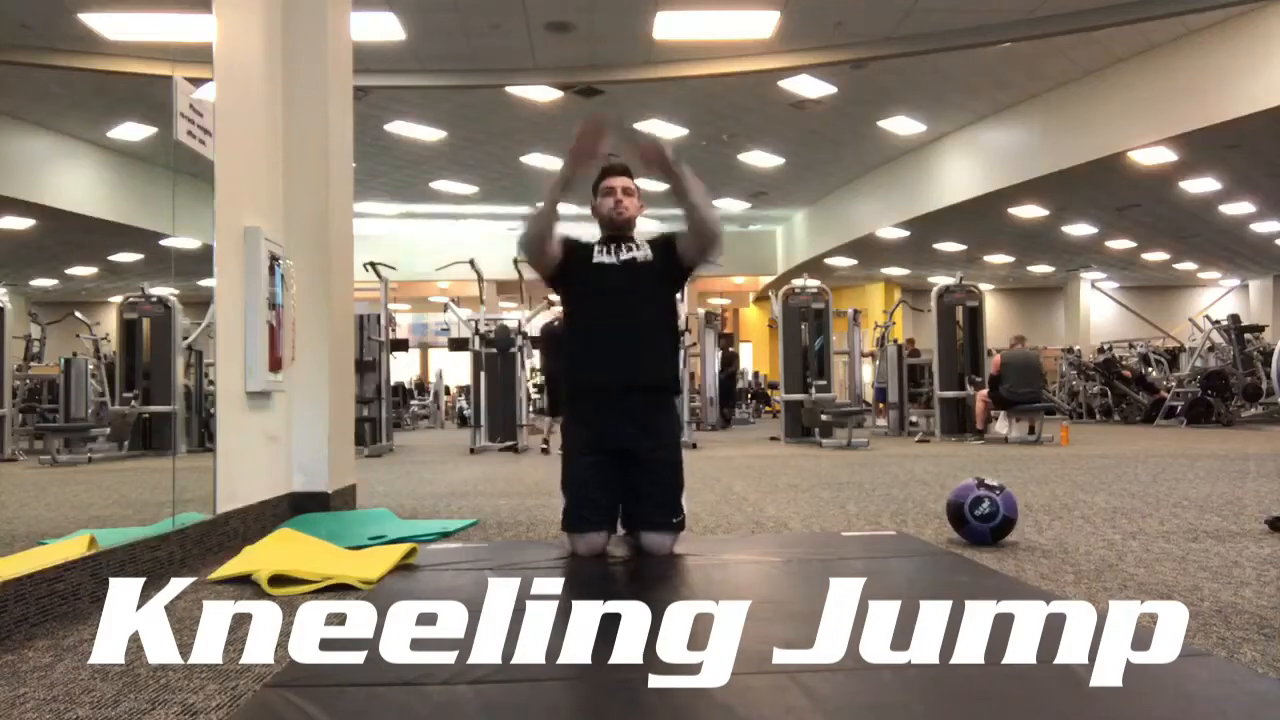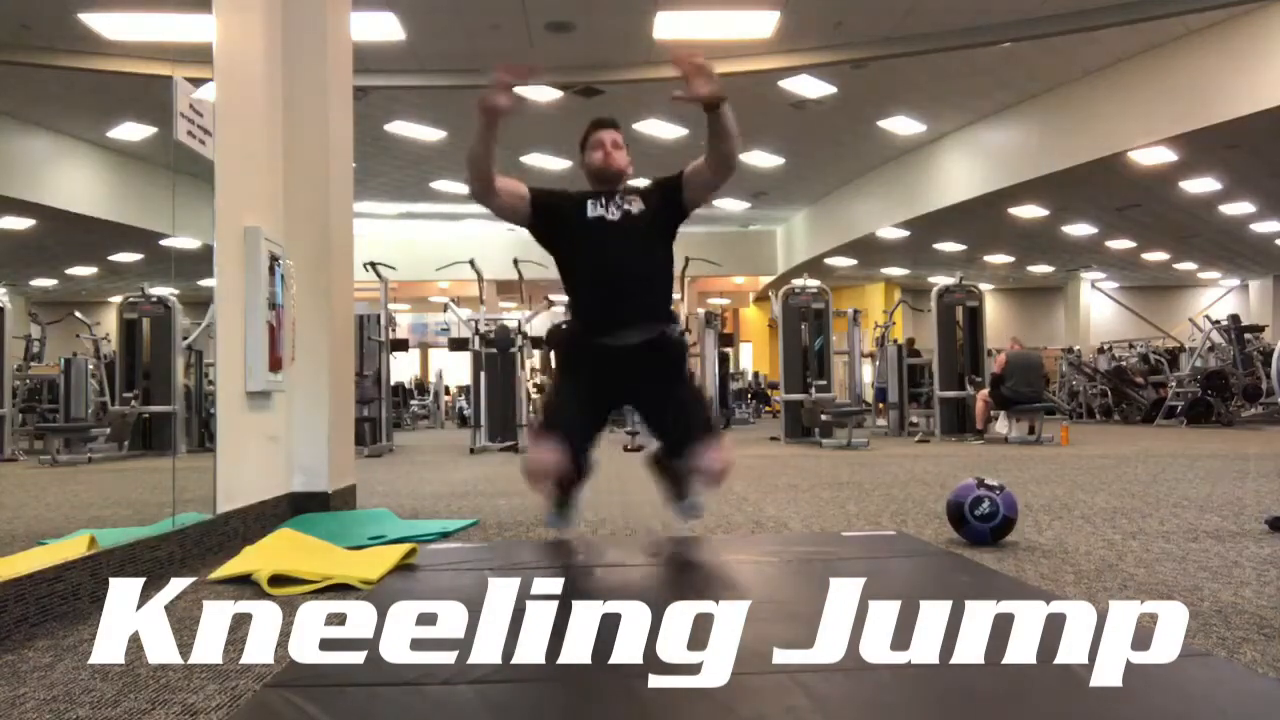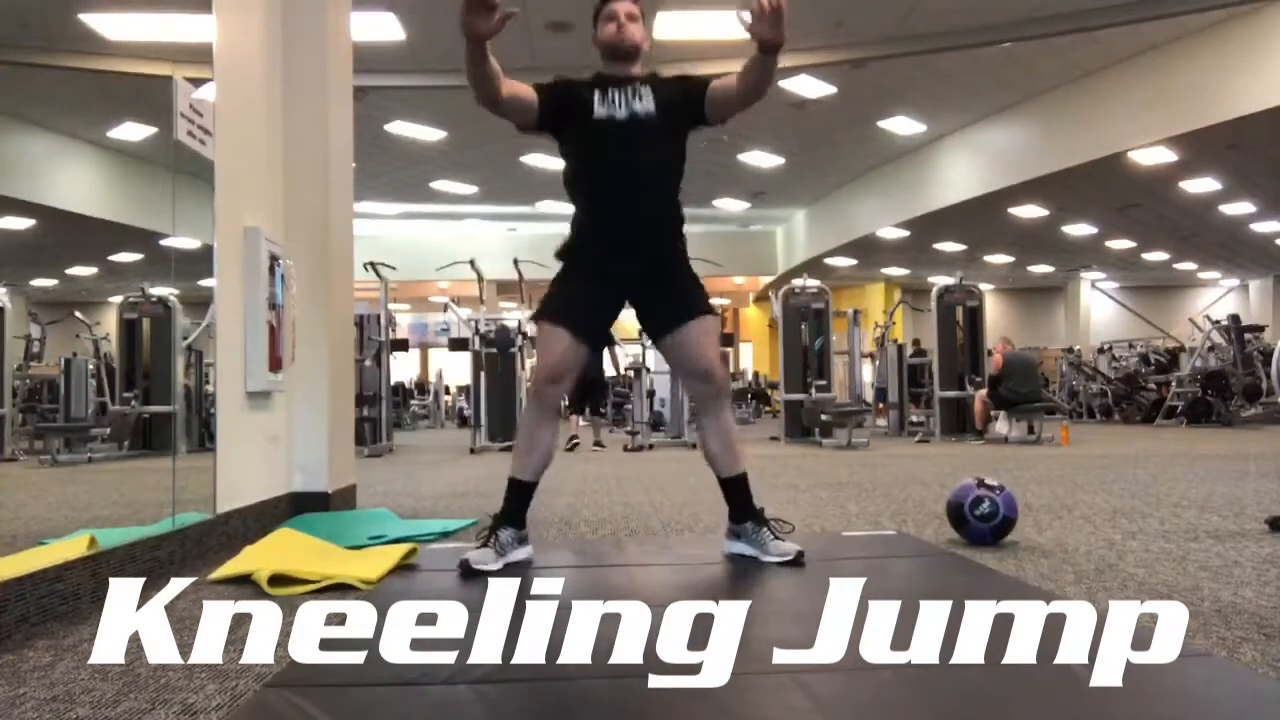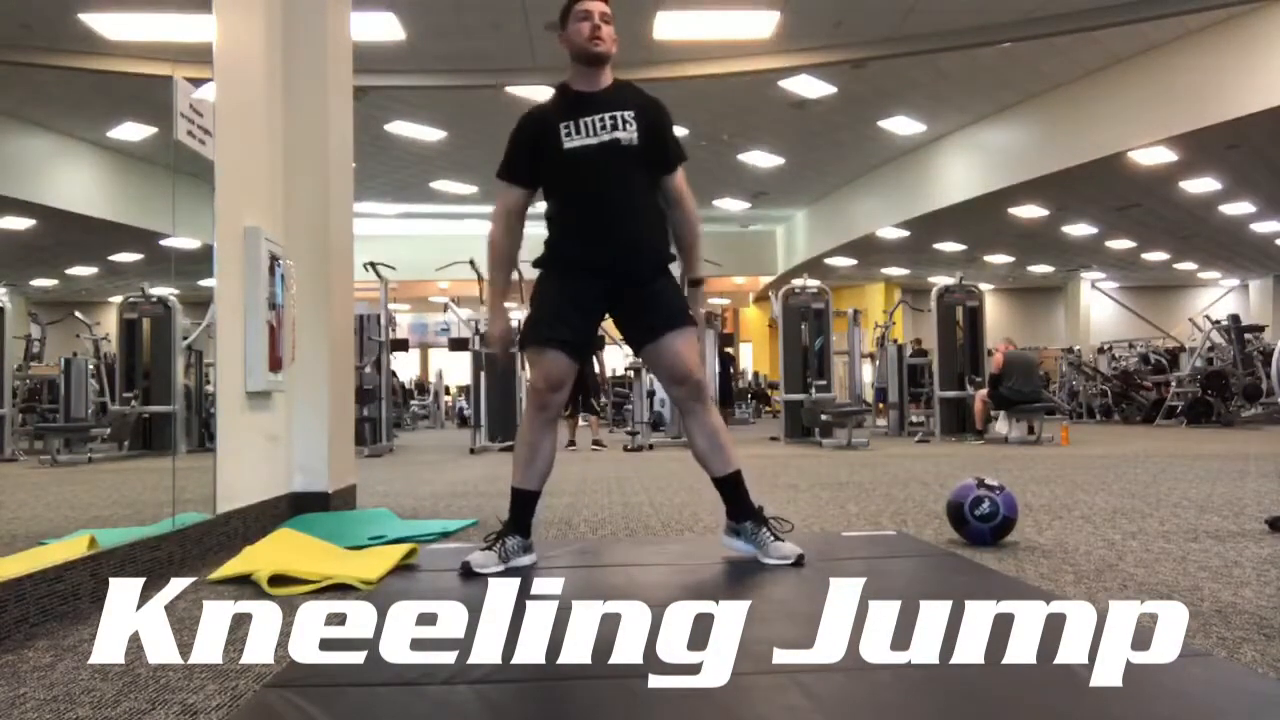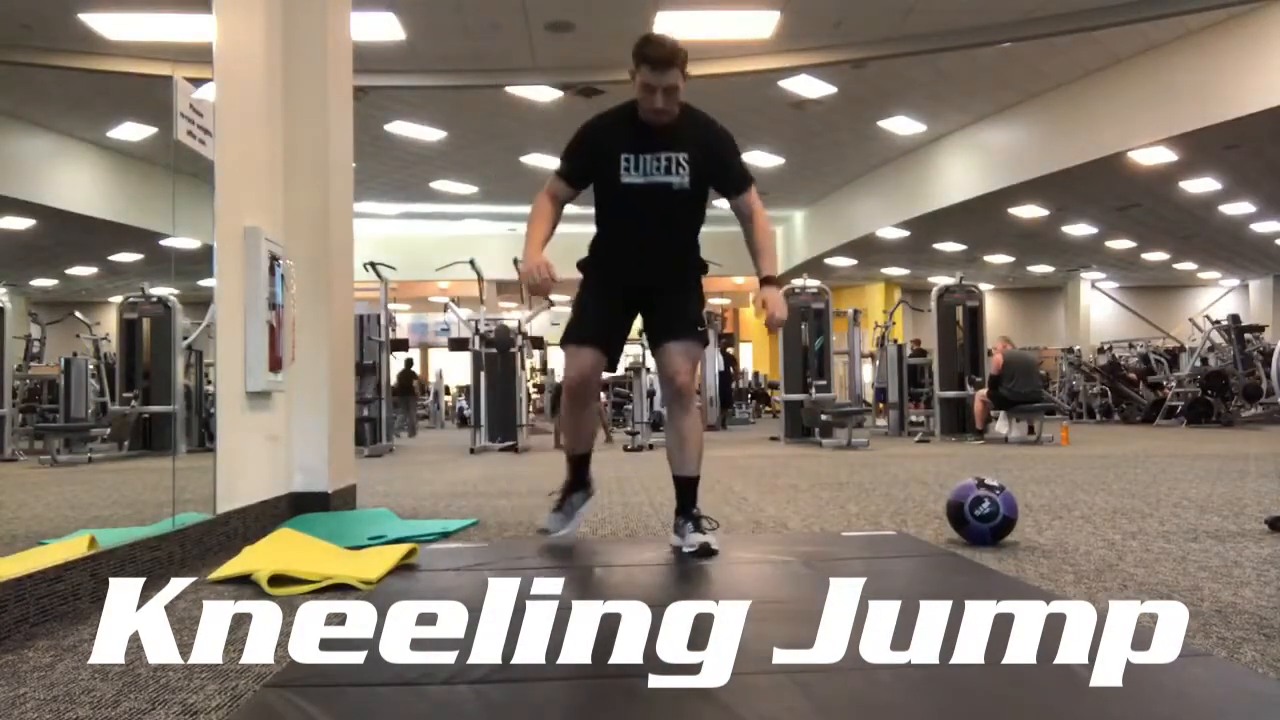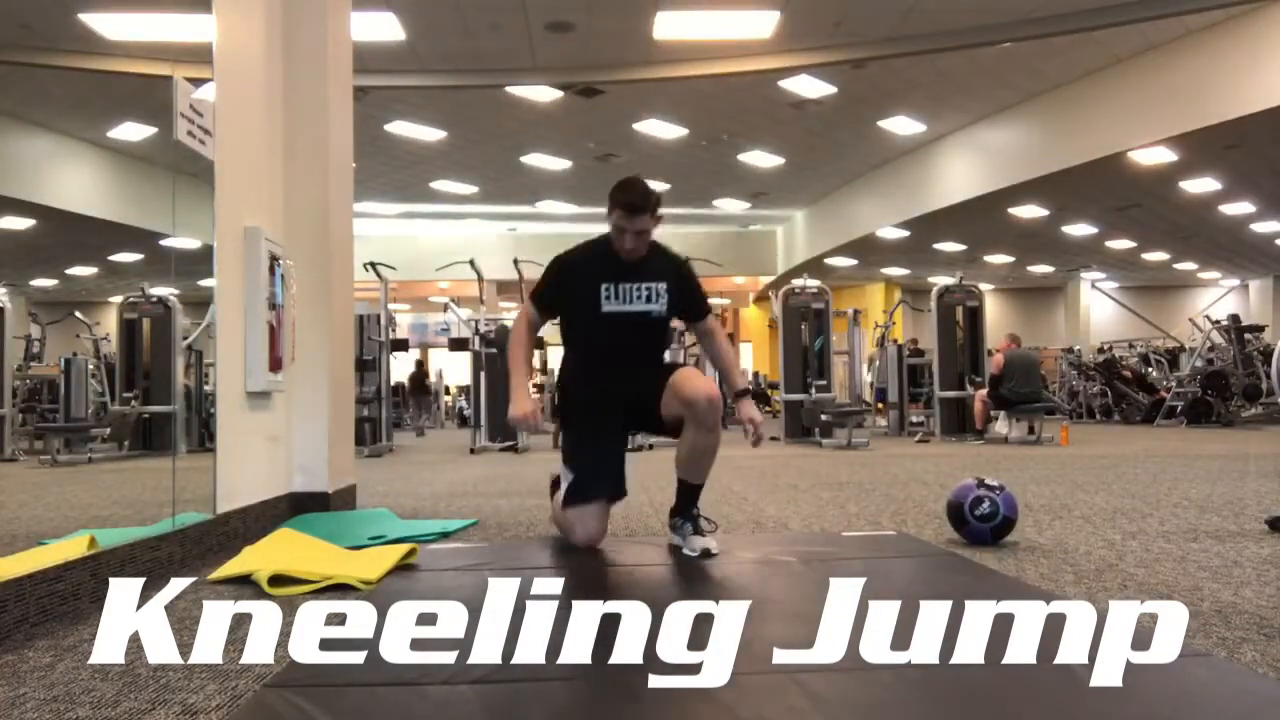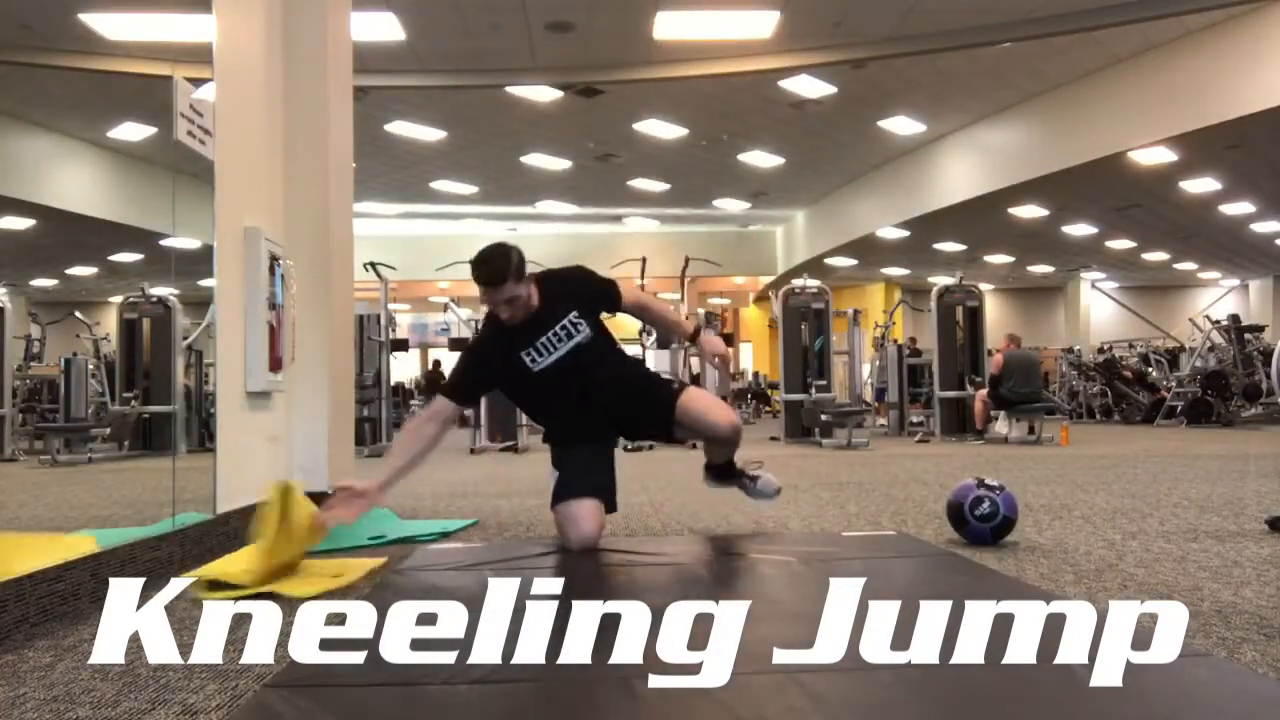
dt=0.7s
person 1, frame 1
left shoulder: (663, 252)
right shoulder: (574, 256)
left elbow: (709, 233)
right elbow: (531, 243)
left wrist: (671, 169)
right wrist: (569, 172)
left hip: (654, 418)
right hip: (588, 422)
left knee: (658, 544)
right knee: (587, 546)
person 1, frame 2
left shoulder: (660, 200)
right shoulder: (560, 208)
left elbow: (723, 165)
right elbow: (483, 189)
left wrist: (713, 106)
right wrist: (490, 119)
left hip: (657, 354)
right hip: (589, 356)
left knee: (708, 466)
right knee: (543, 466)
left ankle: (671, 463)
right ankle: (567, 480)
person 1, frame 3
left shoulder: (674, 93)
right shoulder: (571, 97)
left elbow: (744, 91)
right elbow: (496, 97)
left wrist: (767, 49)
left hip: (663, 260)
right hip: (590, 262)
left knee: (710, 386)
right knee: (548, 387)
left ankle: (746, 523)
right ankle: (510, 528)
person 1, frame 4
left shoulder: (646, 109)
right shoulder: (539, 122)
left elbow: (677, 197)
right elbow: (509, 210)
left wrist: (695, 277)
right wrist: (497, 303)
left hip: (644, 270)
right hip: (570, 273)
left knee: (691, 387)
right knee: (544, 394)
left ankle: (745, 518)
right ankle: (516, 534)
person 1, frame 5
left shoulder: (709, 138)
right shoulder: (600, 134)
left elbow: (750, 210)
right elbow: (551, 197)
left wrist: (768, 282)
right wrist: (534, 251)
left hip: (676, 278)
right hip: (610, 275)
left knee: (680, 384)
right knee: (579, 377)
left ankle: (687, 516)
right ankle: (577, 484)
person 1, frame 6
left shoulder: (673, 270)
right shoulder: (573, 266)
left elbow: (709, 333)
right elbow: (525, 324)
left wrist: (742, 397)
right wrist: (520, 394)
left hip: (650, 382)
right hip: (589, 399)
left knee: (706, 397)
right knee: (584, 533)
left ankle: (685, 516)
right ankle: (563, 493)
person 1, frame 7
left shoulder: (573, 285)
right shoulder: (490, 349)
left elbow: (637, 302)
right elbow: (434, 417)
left wrist: (696, 336)
right wrist: (377, 484)
left hip: (627, 388)
right hip: (577, 427)
left knee: (724, 426)
right knee: (581, 536)
left ankle: (722, 470)
right ankle: (575, 495)
